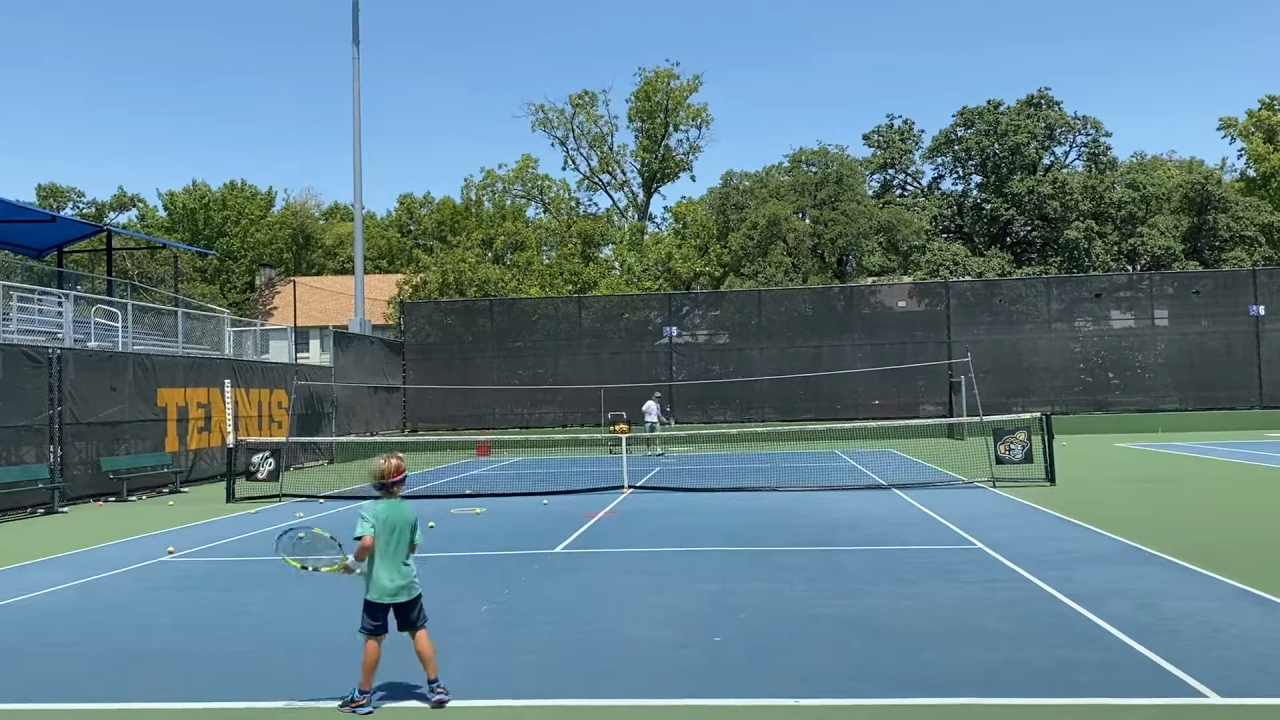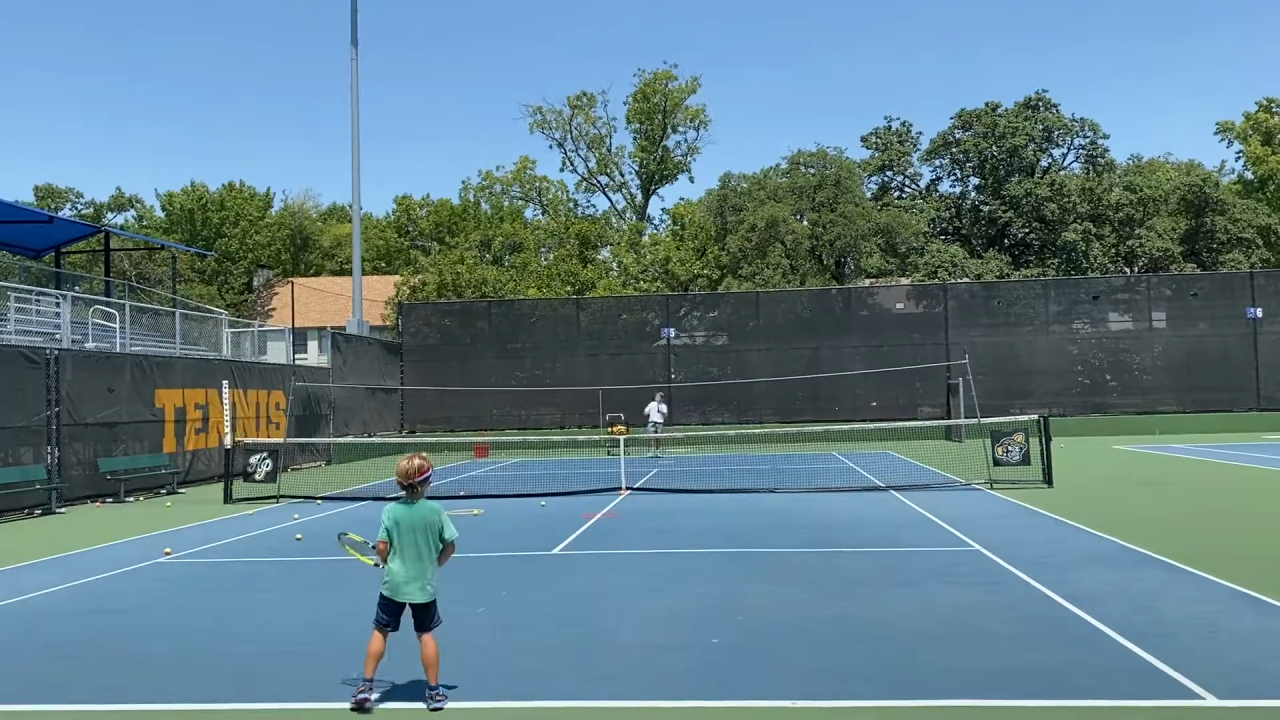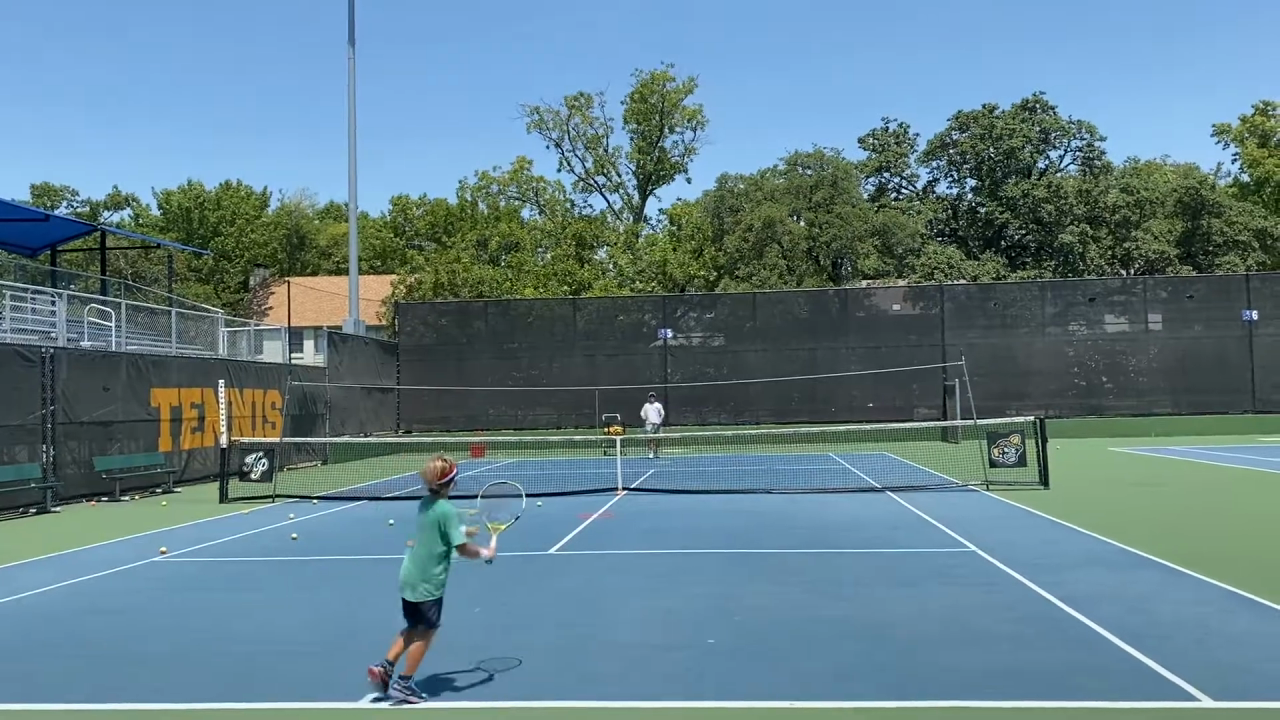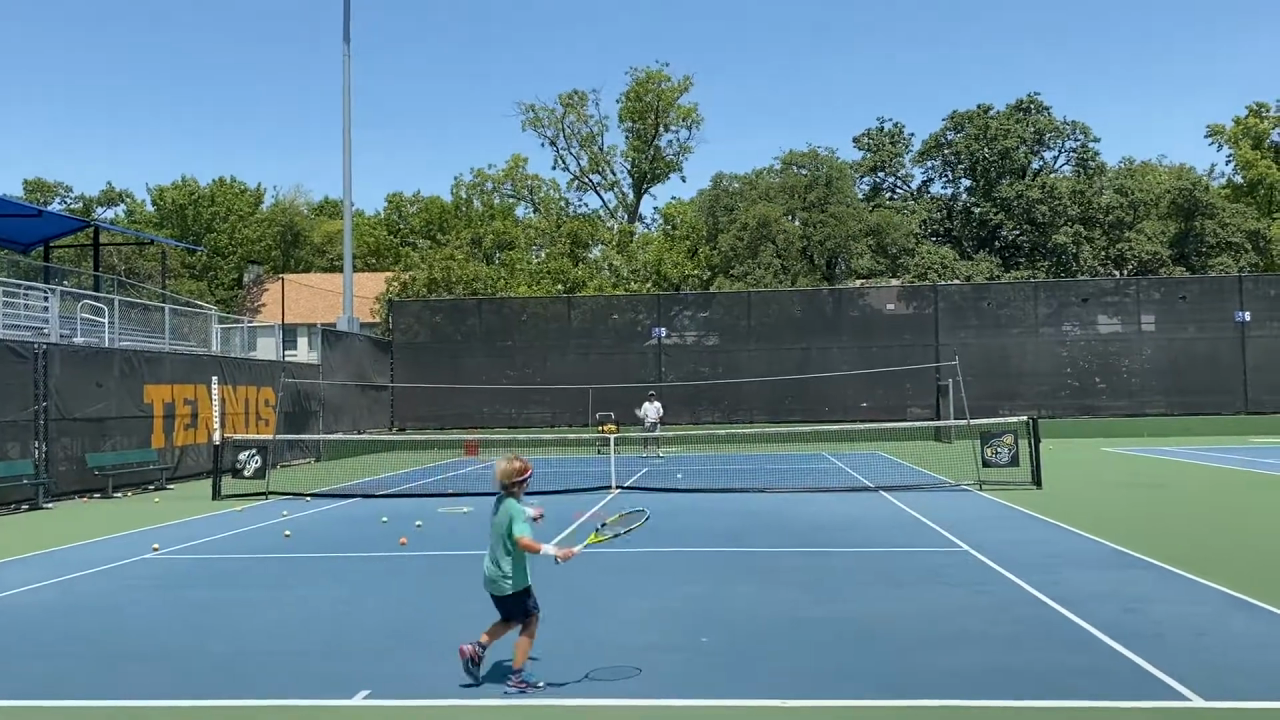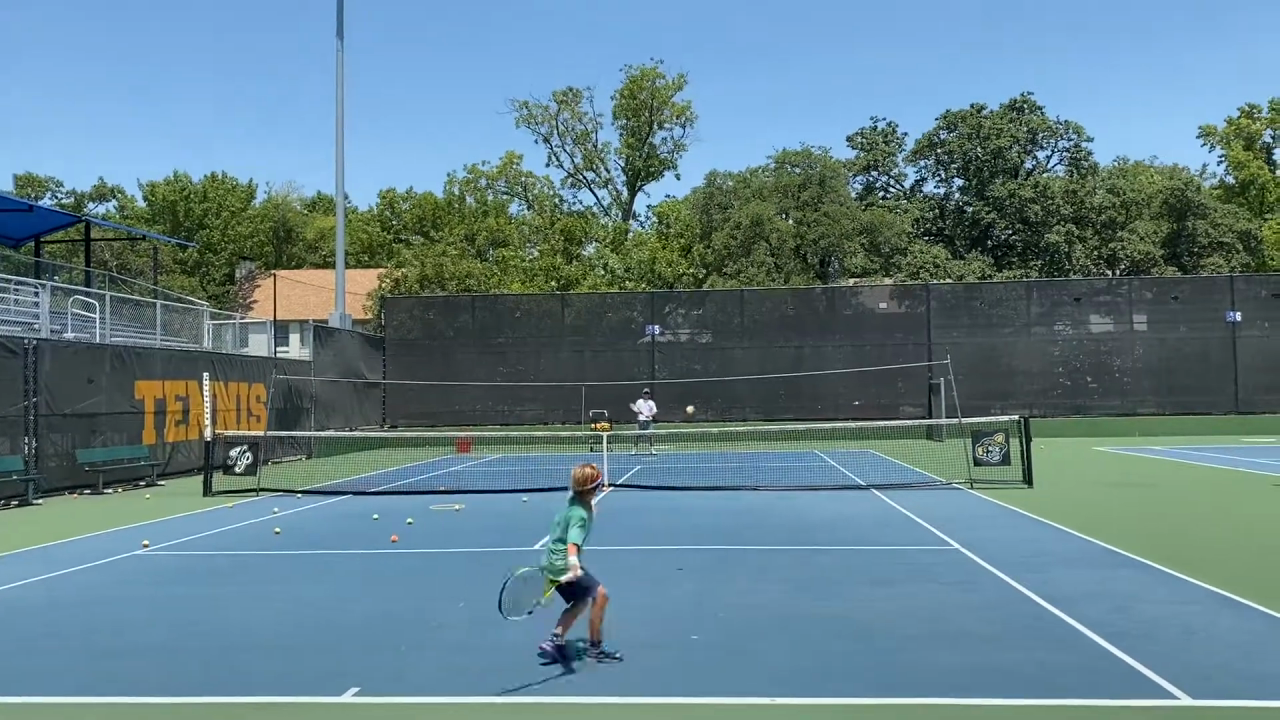
dt=0.5s
person 1, frame 1
left shoulder: (370, 510)
right shoulder: (410, 510)
left elbow: (366, 544)
right elbow: (412, 548)
left wrist: (352, 563)
left hip: (379, 586)
right hip: (407, 584)
left knee: (373, 639)
right knee: (419, 632)
left ankle: (363, 695)
right ankle: (435, 686)
person 1, frame 2
left shoulder: (391, 509)
right shoulder: (436, 510)
left elbow: (381, 548)
right elbow: (450, 546)
left hip: (395, 584)
right hip: (424, 585)
left knee: (380, 632)
right knee: (426, 636)
left ankle: (366, 685)
right ankle: (434, 693)
person 1, frame 3
left shoulder: (424, 504)
right shoulder: (448, 511)
right elbow: (463, 549)
left wrist: (462, 530)
right wrist: (486, 551)
left hip: (409, 578)
right hip: (429, 583)
left knee: (414, 627)
right knee: (427, 631)
left ankle: (385, 667)
right ankle: (403, 684)
person 1, frame 4
left shoulder: (499, 502)
right shoulder: (515, 510)
right elbow: (523, 541)
left wrist: (530, 512)
right wrist: (552, 550)
left hip: (493, 575)
right hip: (511, 579)
left knee: (511, 618)
right knee: (530, 620)
left ankle: (476, 648)
right ankle: (519, 678)
person 1, frame 5
left shoulder: (576, 498)
right shoulder: (580, 515)
right elbow: (572, 544)
right wrist: (573, 564)
left hip: (555, 562)
right hip: (562, 566)
left knee: (581, 600)
right knee: (600, 594)
left ankle: (555, 641)
right ankle: (595, 648)
